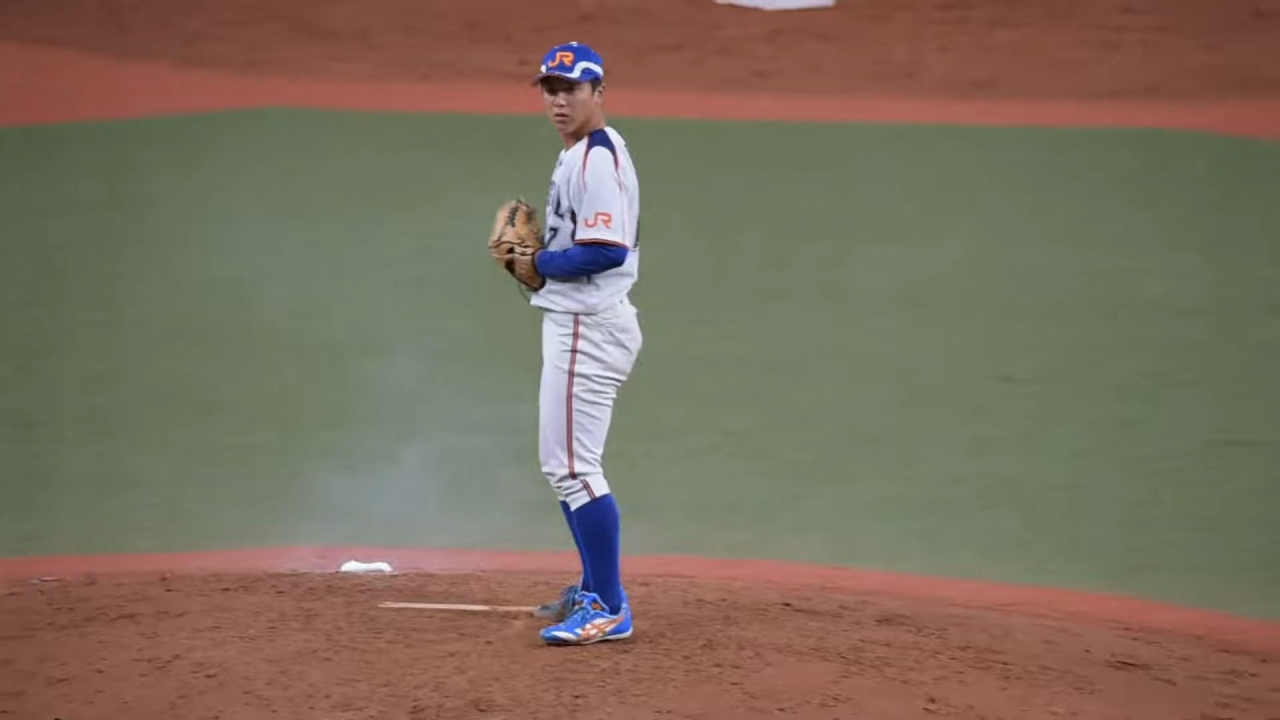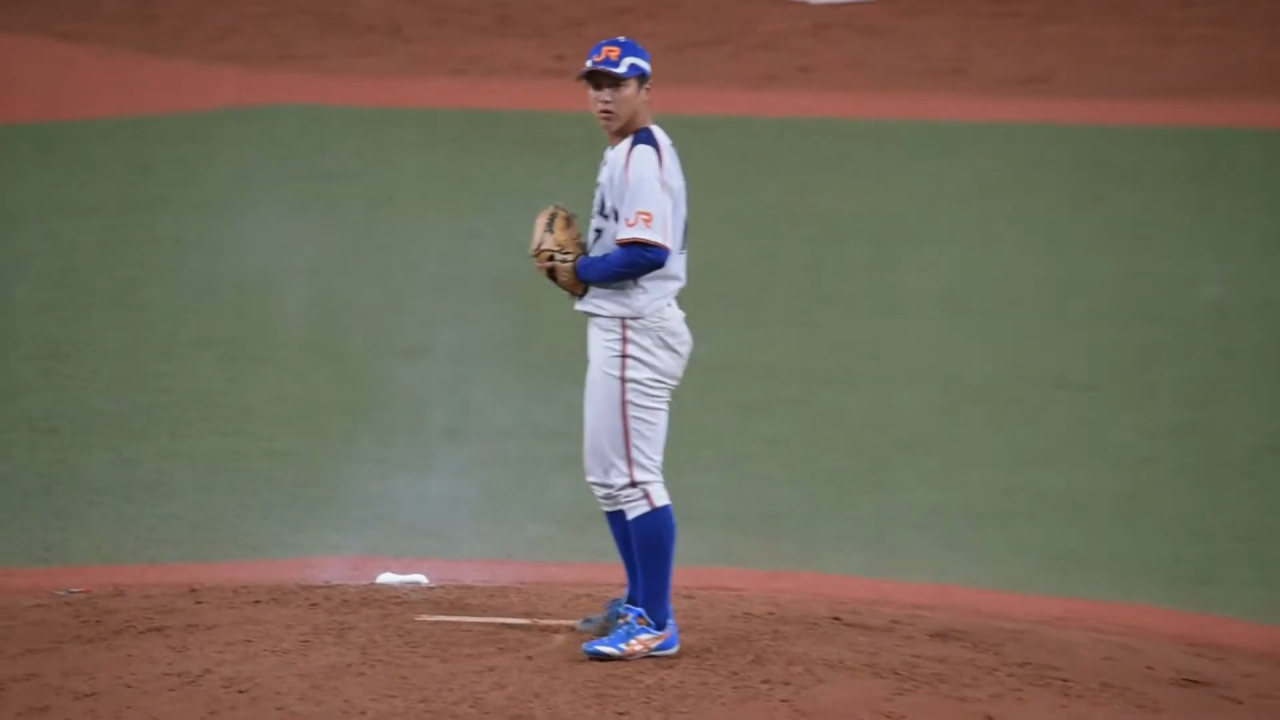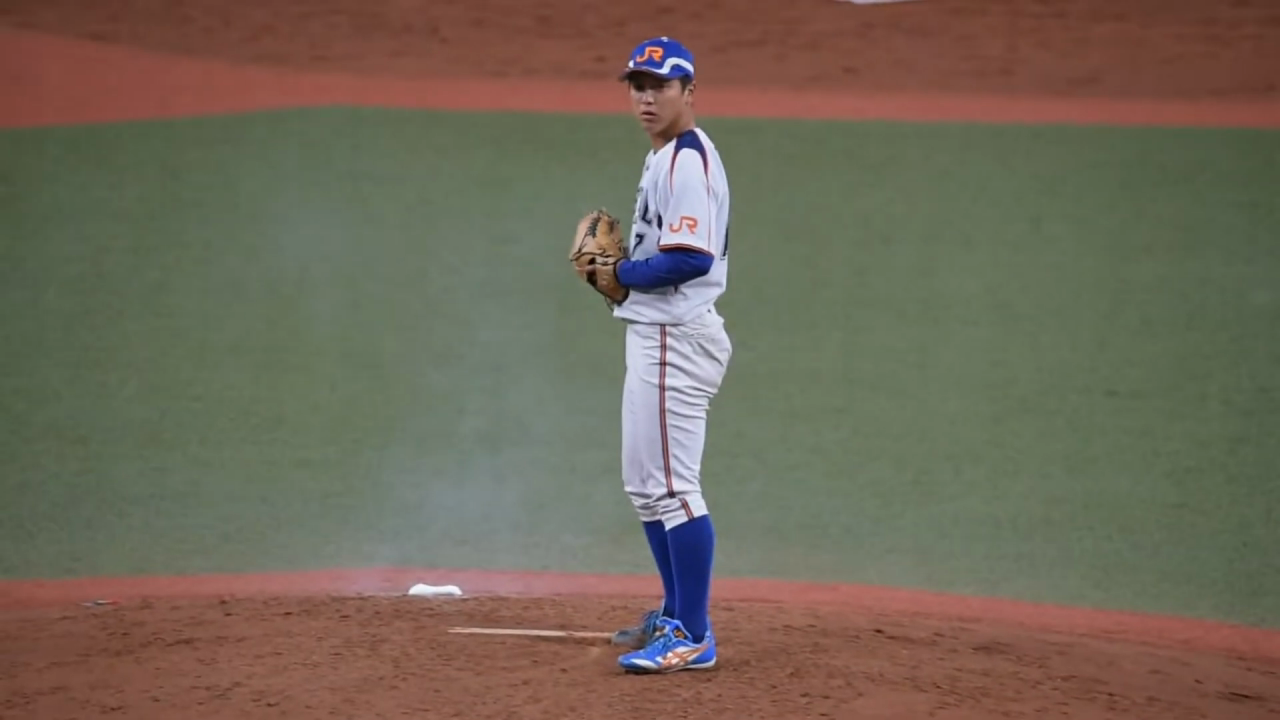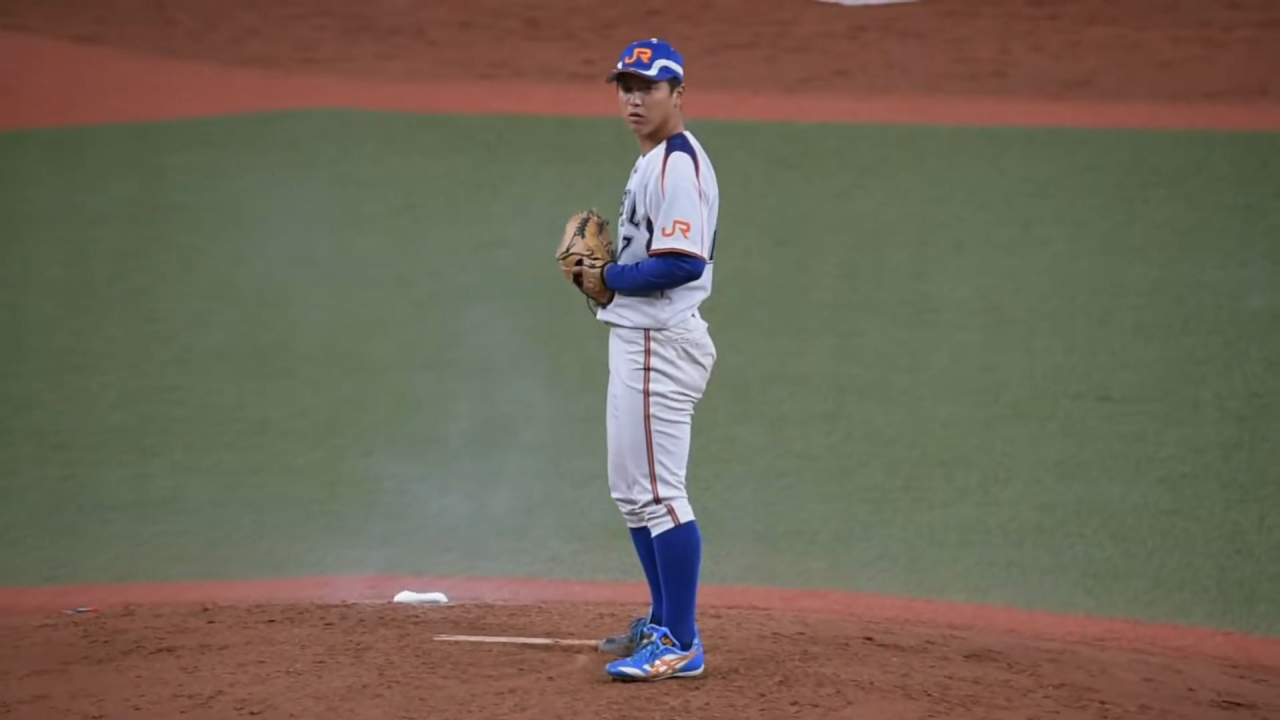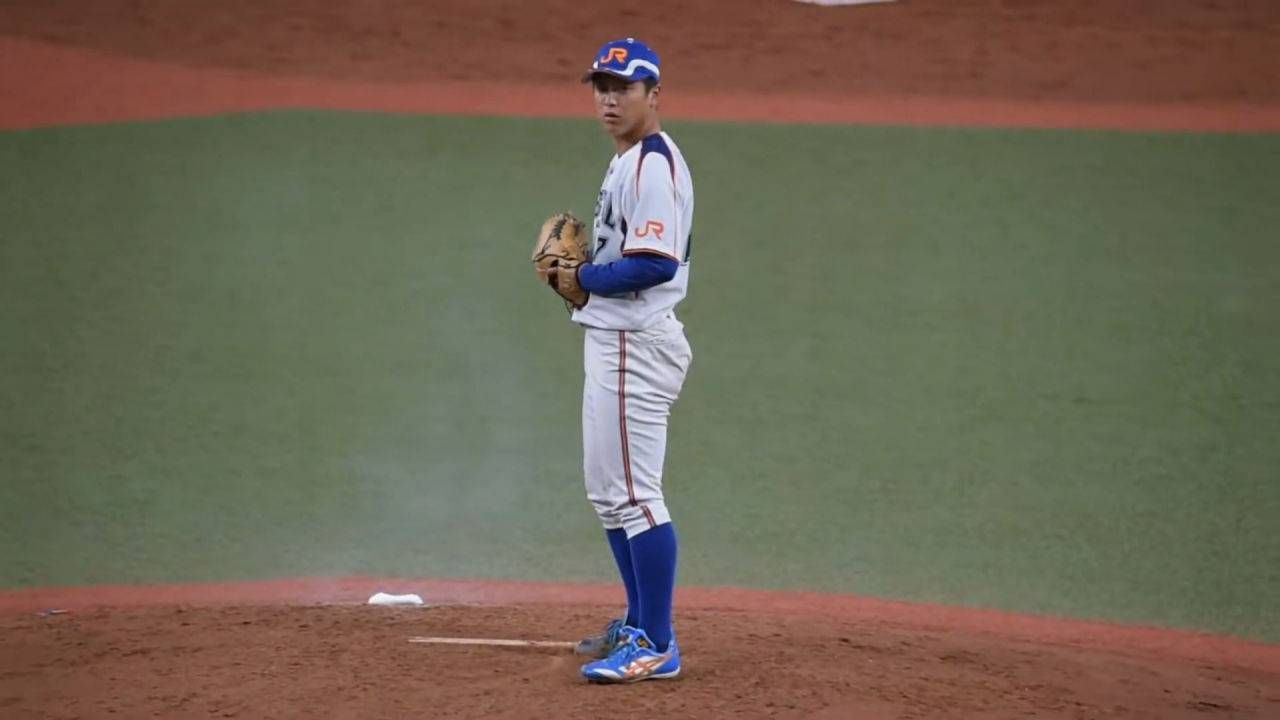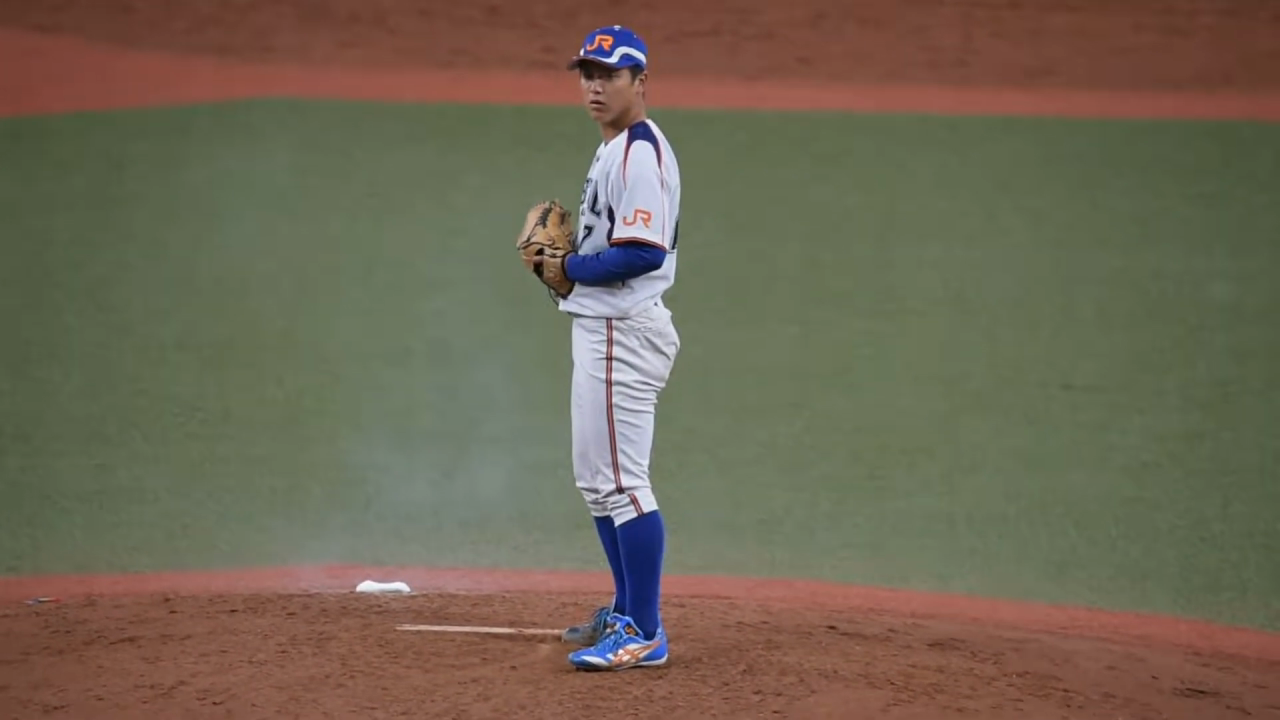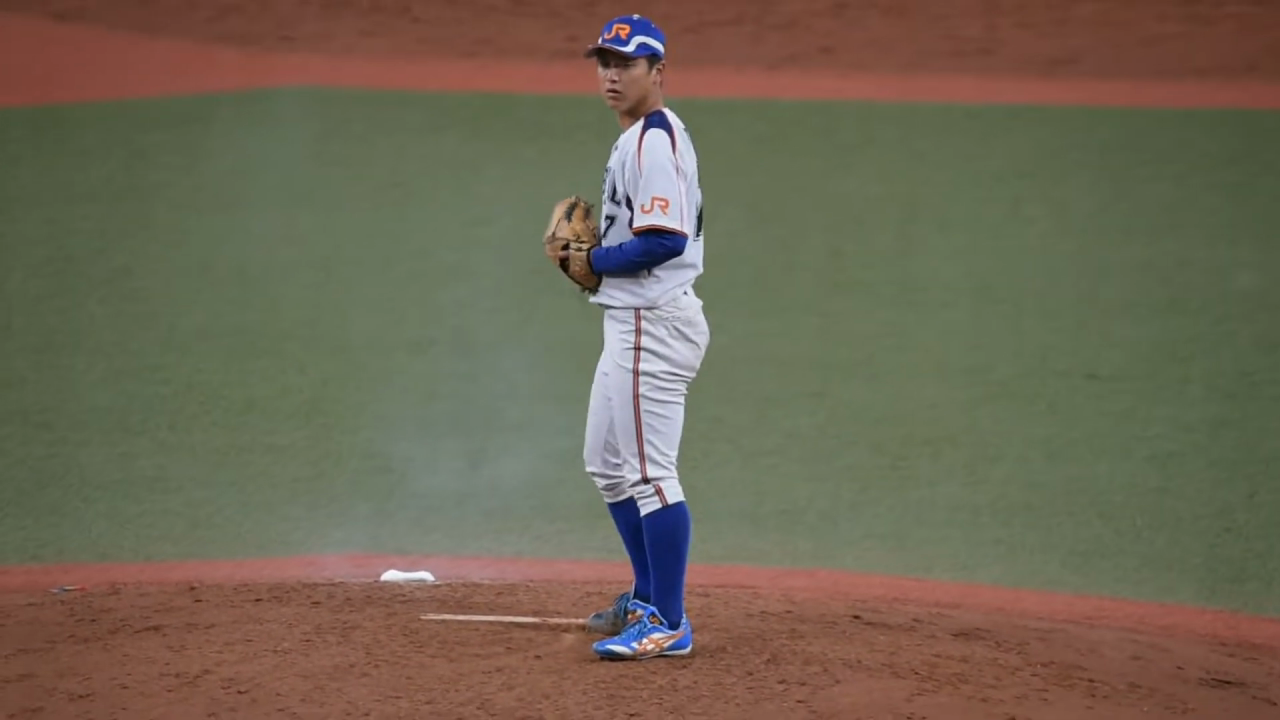
dt=0.3s
person 1, frame 1
left shoulder: (599, 156)
right shoulder: (576, 155)
left elbow: (606, 251)
left wrist: (540, 263)
right wrist: (541, 261)
left hip: (588, 329)
right hip: (575, 324)
left knee: (574, 466)
right knee: (562, 463)
left ankle: (610, 608)
right ankle: (595, 590)
person 1, frame 2
left shoulder: (643, 154)
right shoulder: (623, 153)
left elbow: (647, 253)
left wrist: (580, 269)
right wrist: (584, 268)
left hip: (636, 333)
right hip: (619, 330)
left knee: (633, 477)
right knee: (607, 475)
left ankle: (655, 623)
right ankle: (639, 602)
person 1, frame 3
left shoulder: (689, 158)
right shoulder: (665, 158)
left elbow: (692, 259)
left wrist: (622, 274)
right wrist: (621, 271)
left hip: (673, 341)
right hip: (655, 337)
left knee: (672, 487)
right knee: (645, 485)
left ankle: (694, 636)
right ankle: (676, 615)
person 1, frame 4
left shoulder: (678, 162)
right shoulder: (652, 161)
left elbow: (684, 263)
left wrist: (608, 276)
right wrist: (606, 271)
left hip: (659, 345)
right hip: (638, 341)
left knee: (658, 493)
right knee: (633, 492)
left ankle: (681, 643)
right ankle: (664, 622)
person 1, frame 5
left shoulder: (654, 162)
right shoulder: (628, 161)
left elbow: (656, 264)
left wrist: (584, 277)
right wrist: (583, 271)
left hip: (633, 347)
right hip: (615, 342)
left knee: (634, 494)
right knee: (610, 493)
left ankle: (658, 646)
right ankle: (639, 624)
person 1, frame 6
left shoulder: (640, 150)
right shoulder: (614, 148)
left elbow: (643, 253)
left wrist: (568, 266)
right wrist: (568, 258)
left hip: (620, 335)
right hip: (604, 331)
left knee: (621, 482)
right knee: (597, 481)
left ankle: (644, 633)
right ankle: (627, 612)
person 1, frame 7
left shoulder: (655, 138)
right shoulder: (642, 137)
left elbow: (664, 241)
left wrist: (593, 261)
right wrist: (597, 248)
left hip: (652, 326)
right hip: (640, 323)
left knee: (647, 472)
right knee: (608, 464)
left ankle: (669, 622)
right ankle: (647, 599)
